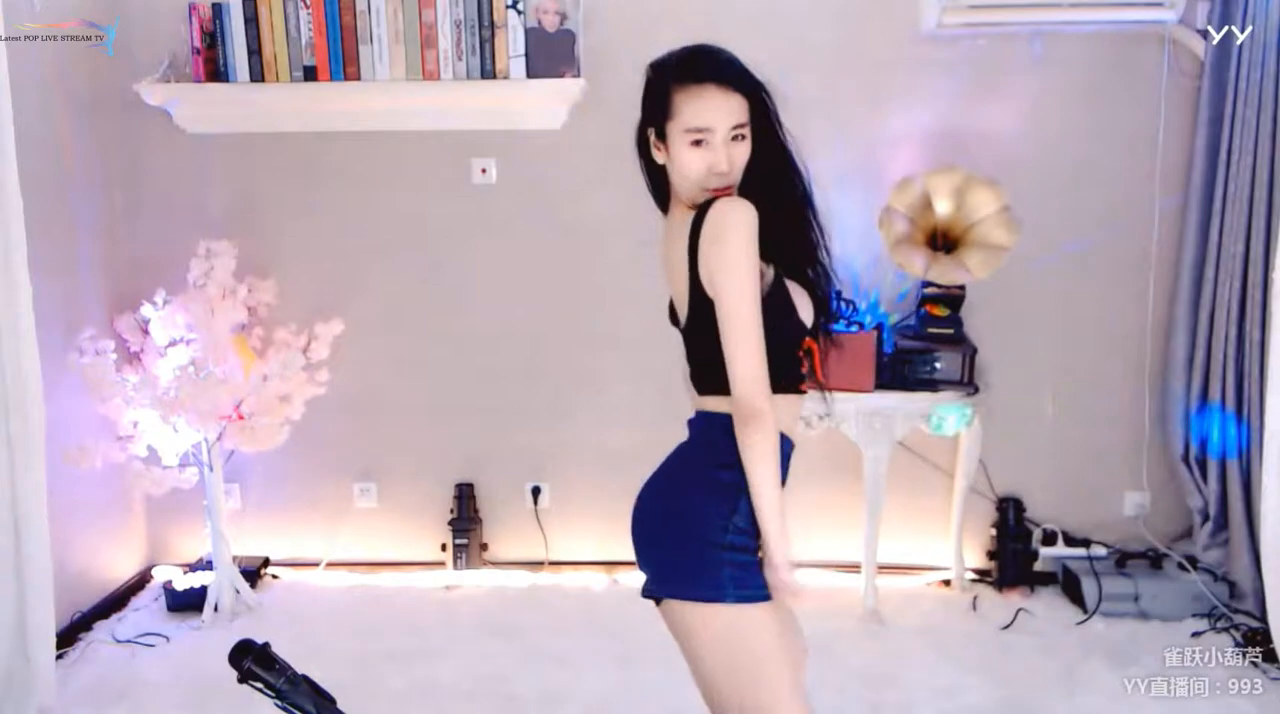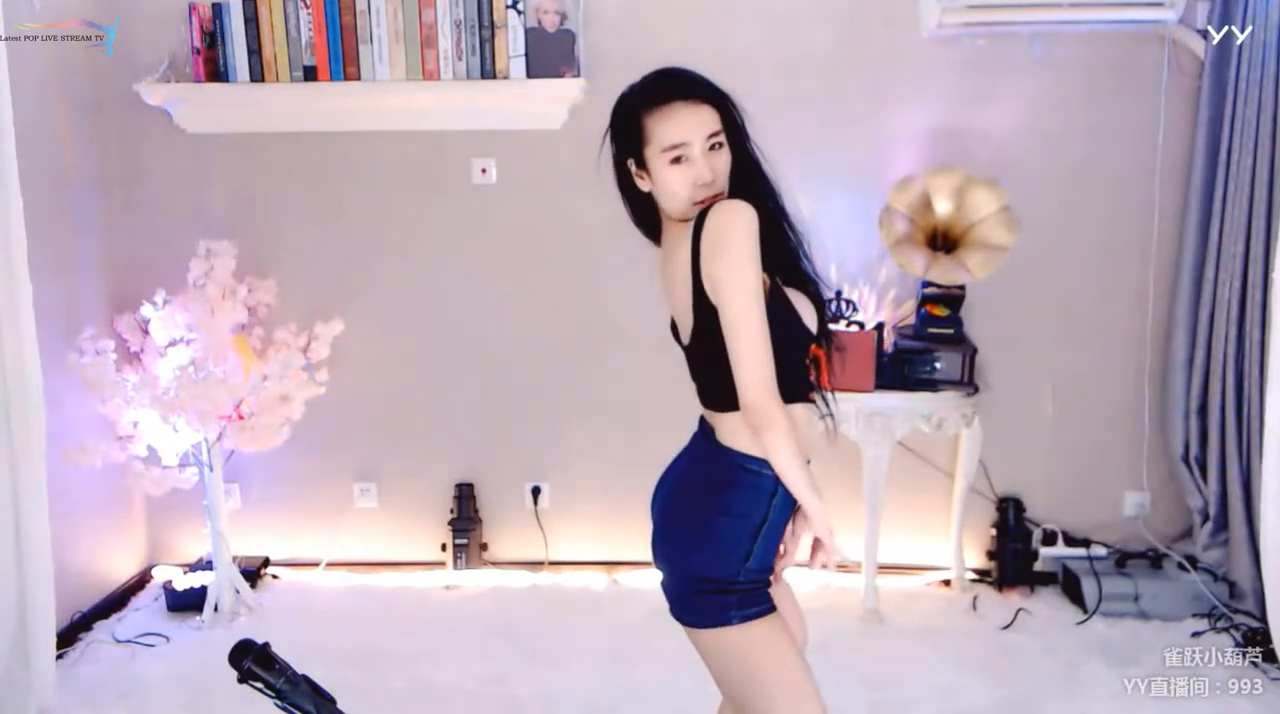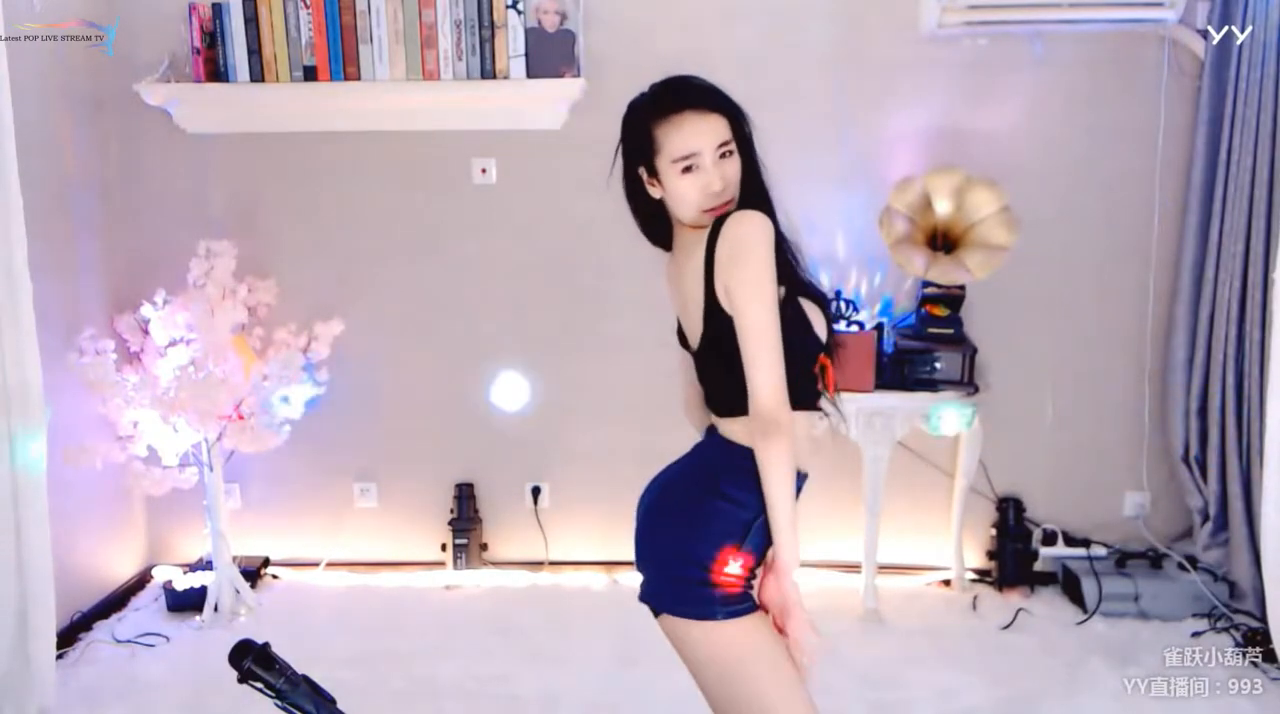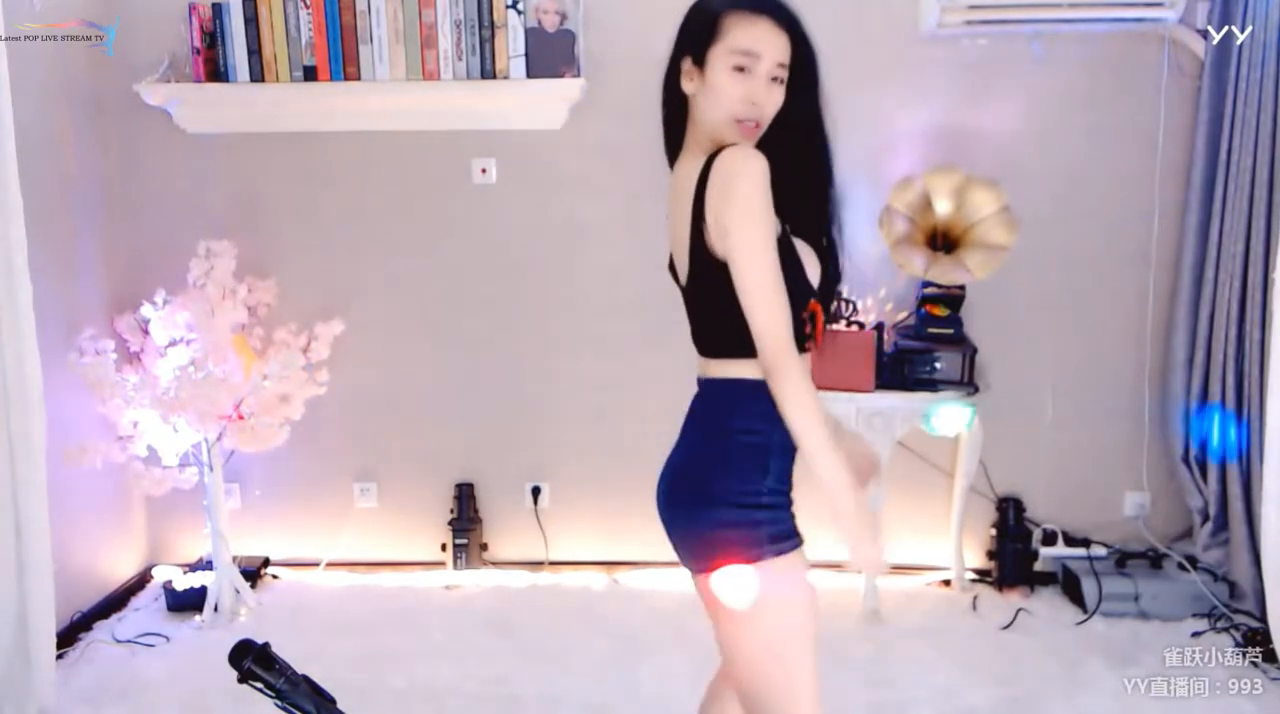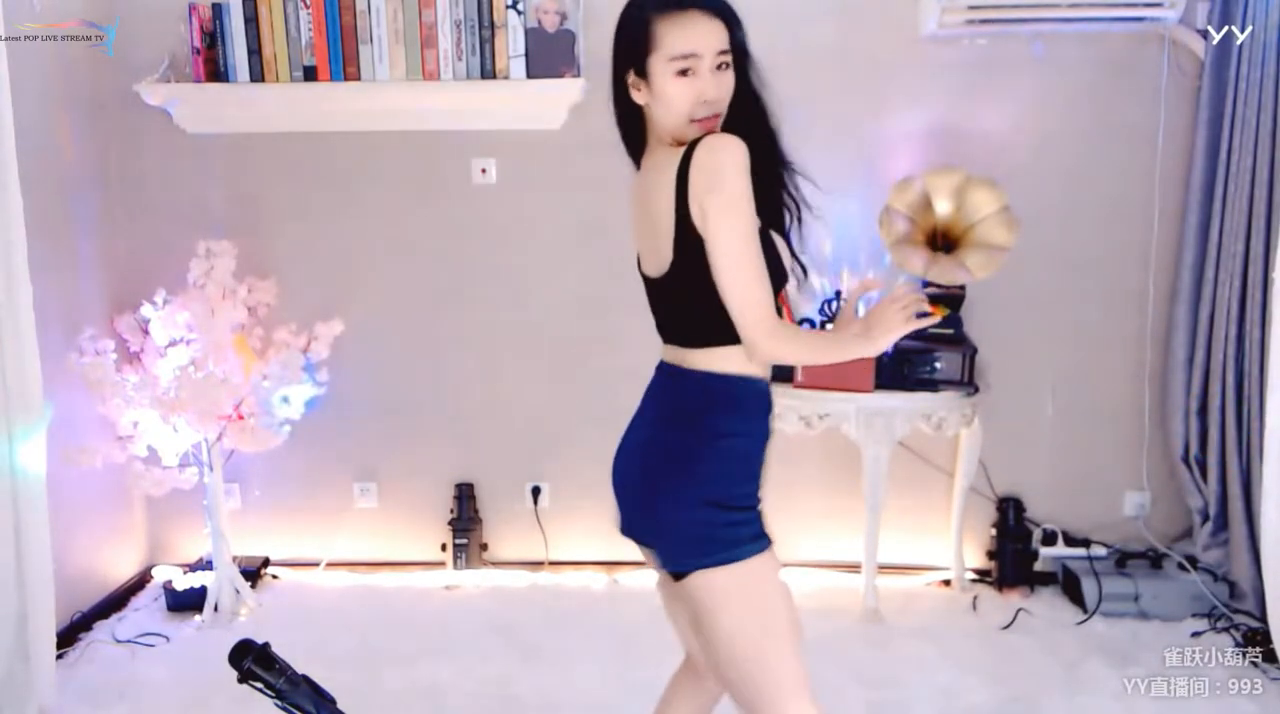
dt=1s
person 1, frame 1
left shoulder: (685, 219)
right shoulder: (733, 216)
right elbow: (751, 402)
right wrist: (777, 538)
left hip: (697, 498)
right hip: (711, 514)
left knee: (778, 659)
person 1, frame 2
left shoulder: (680, 243)
right shoulder: (733, 219)
right elbow: (761, 404)
right wrist: (813, 505)
left hip: (713, 497)
right hip: (723, 520)
left knee: (783, 649)
person 1, frame 3
left shoulder: (687, 259)
right shoulder: (747, 231)
right elbow: (771, 415)
right wrist: (784, 561)
left hip: (698, 509)
right hip: (707, 537)
person 1, frame 4
left shoulder: (695, 177)
right shoulder: (743, 169)
right elbow: (777, 354)
left wrist: (831, 447)
right wrist: (838, 481)
left hip: (714, 462)
right hip: (737, 478)
person 1, frame 5
left shoulder: (651, 175)
right shoulder: (722, 155)
right elbow: (762, 337)
left wrist: (830, 332)
right wrist: (865, 337)
left hip: (657, 450)
right hip: (706, 469)
